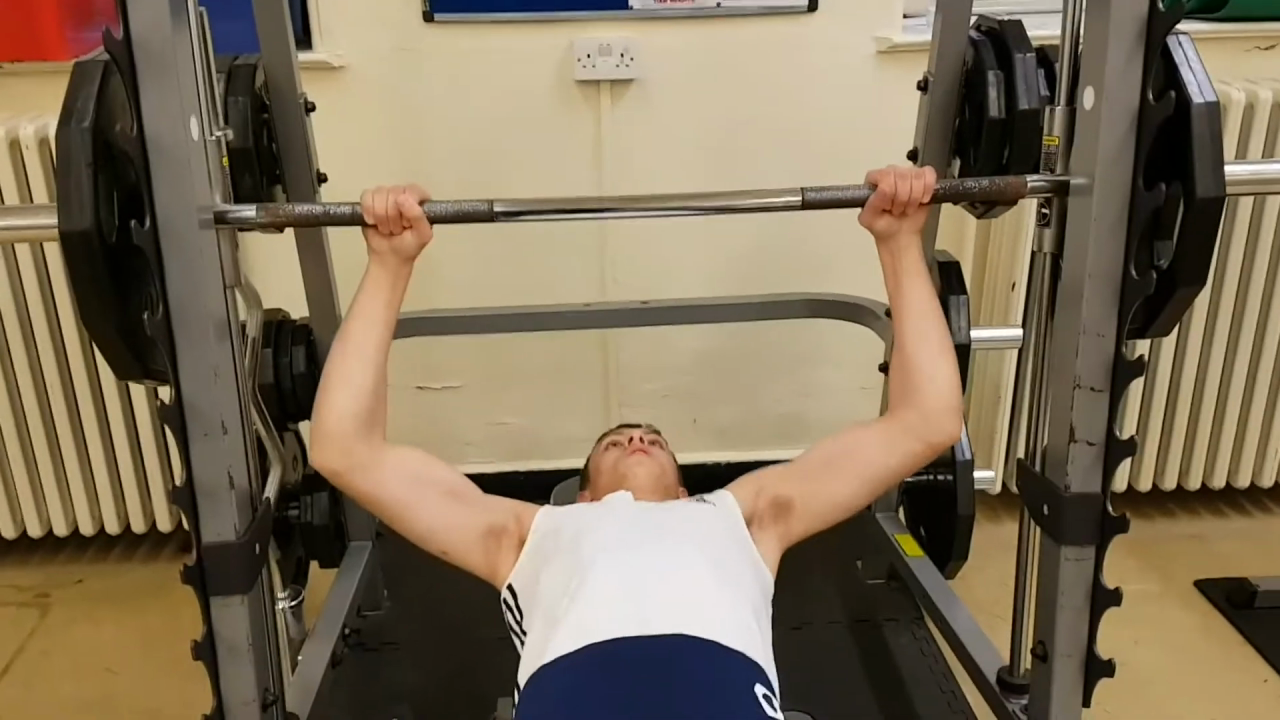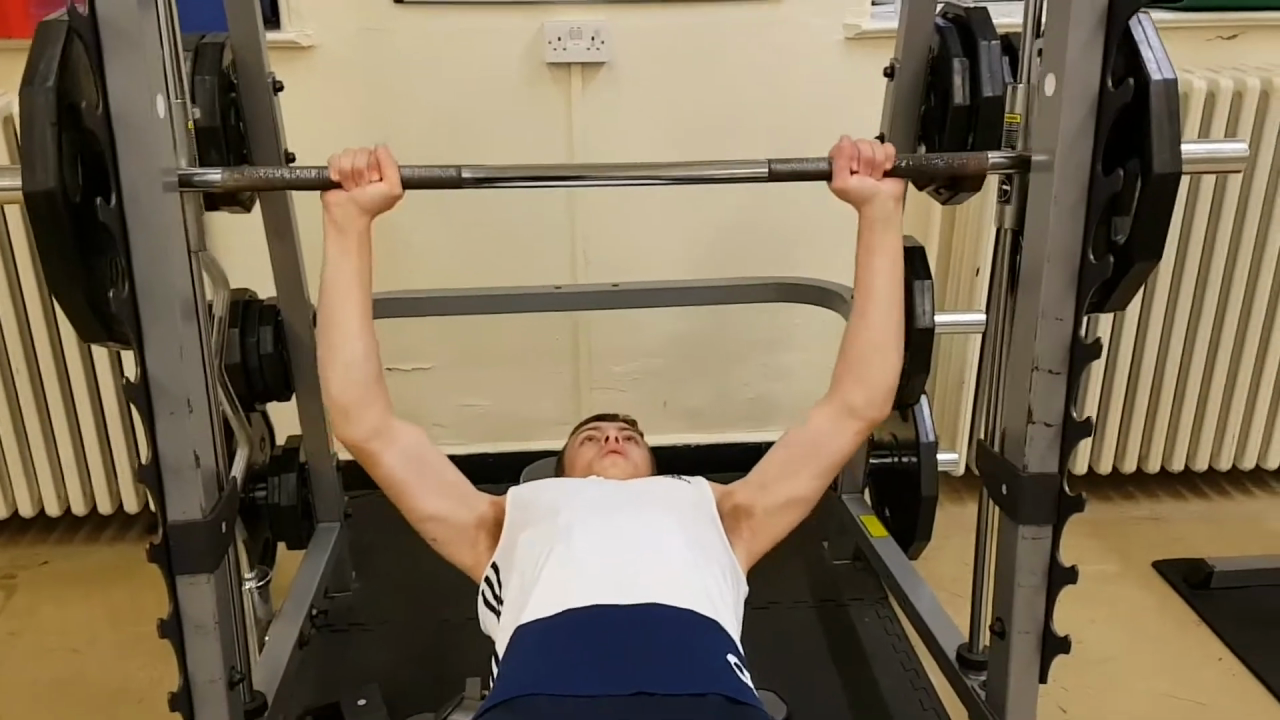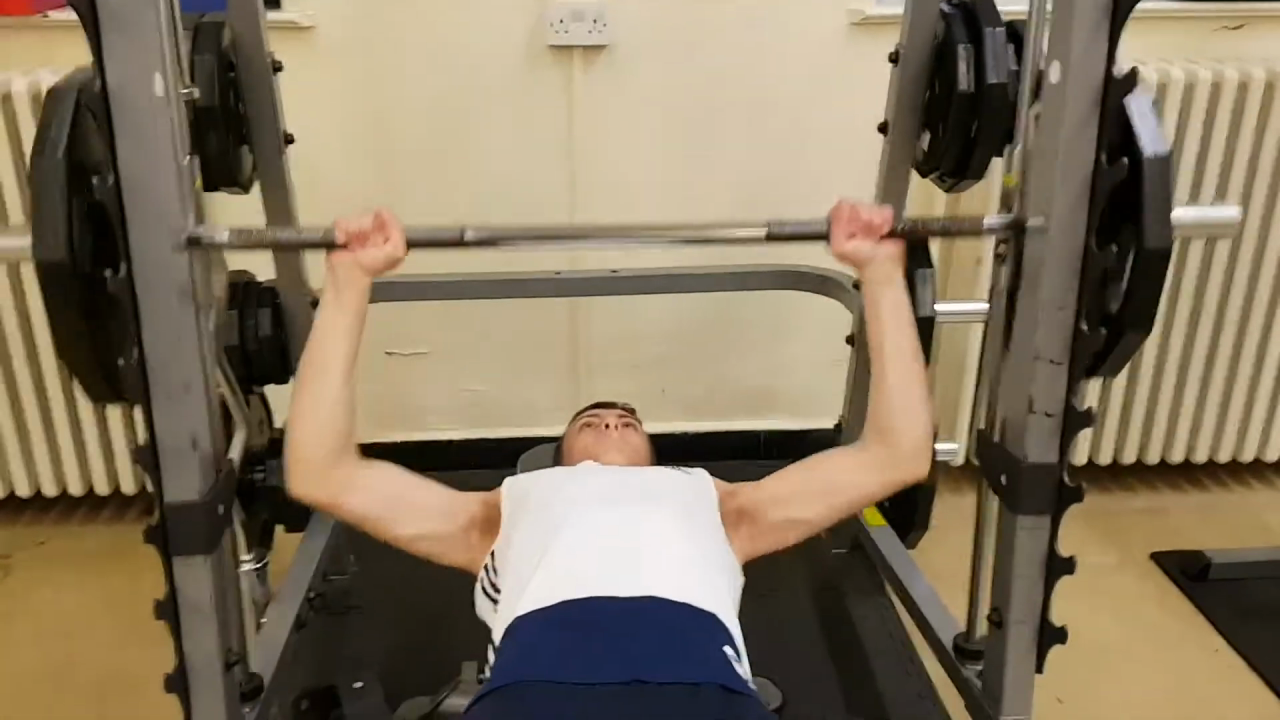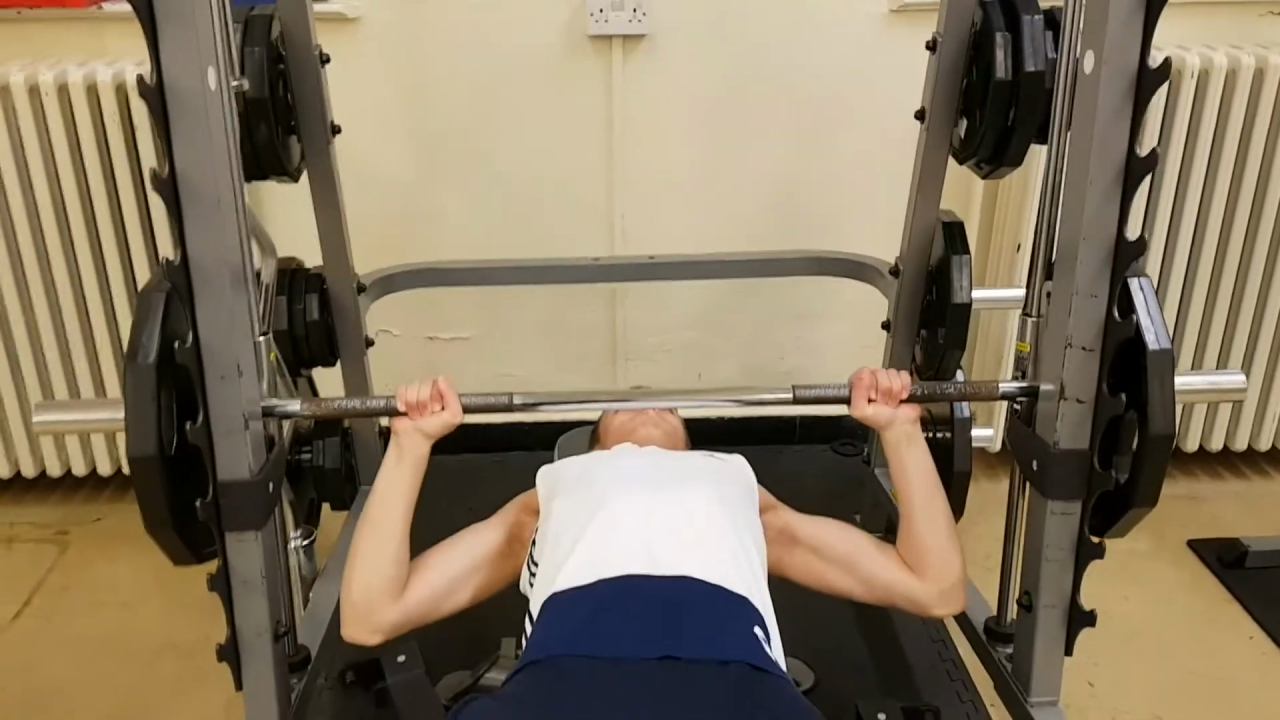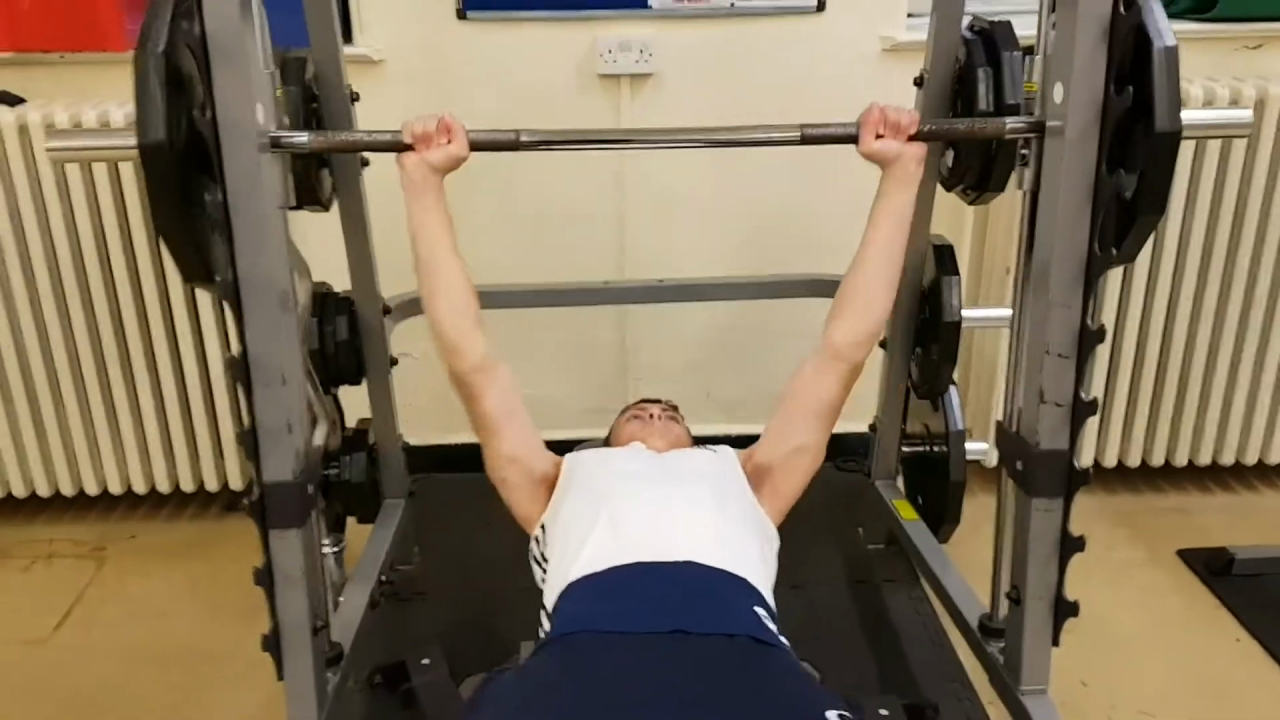
dt=1s
person 1, frame 1
left shoulder: (739, 514)
right shoulder: (531, 532)
left elbow: (928, 421)
right elbow: (344, 448)
left wrist: (899, 241)
right wrist: (390, 261)
person 1, frame 2
left shoulder: (712, 509)
right shoulder: (510, 516)
left elbow: (859, 402)
right elbow: (362, 420)
left wrist: (878, 208)
right wrist: (349, 219)
person 1, frame 3
left shoulder: (710, 501)
right shoulder: (509, 510)
left elbow: (898, 455)
right elbow: (320, 471)
left wrist: (881, 270)
right wrist: (350, 278)
person 1, frame 4
left shoulder: (740, 486)
right shoulder: (547, 494)
left elbow: (935, 587)
right elbow: (370, 615)
left wrist: (898, 428)
right wrist: (412, 441)
person 1, frame 5
left shoulder: (745, 480)
right shoulder: (561, 485)
left elbow: (843, 346)
left wrist: (900, 170)
right wrist: (424, 177)
left hip: (738, 652)
